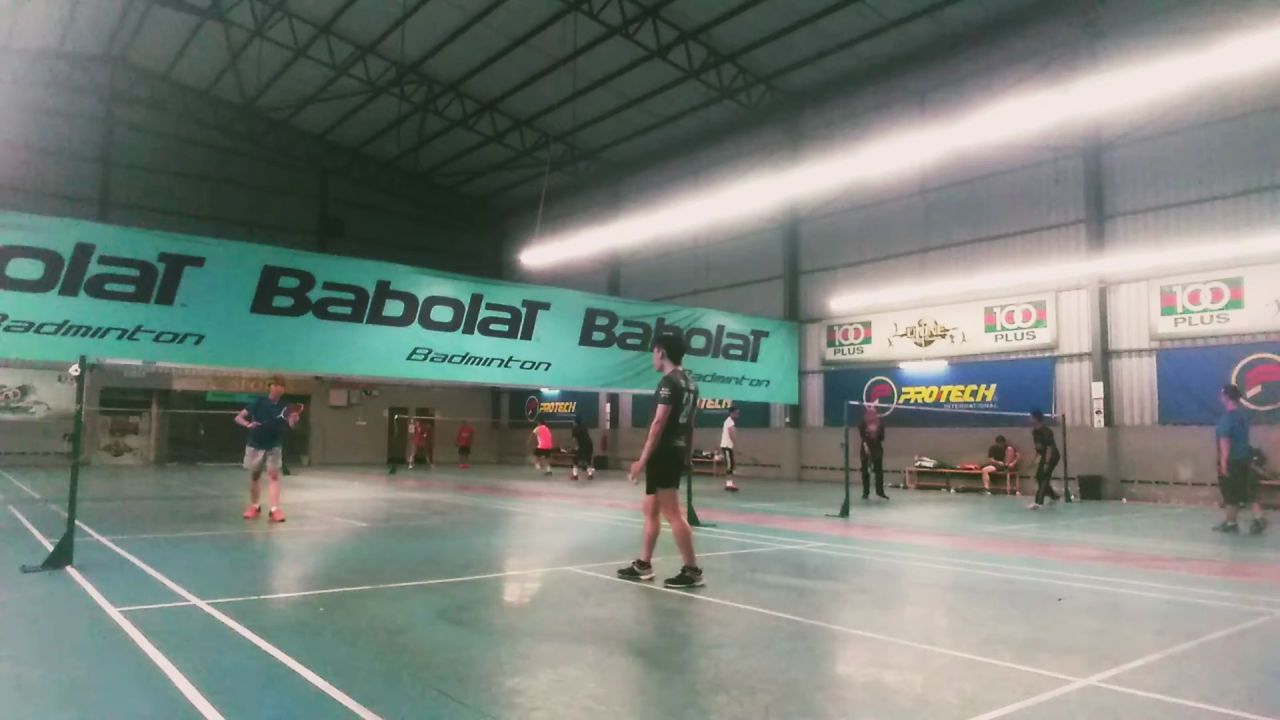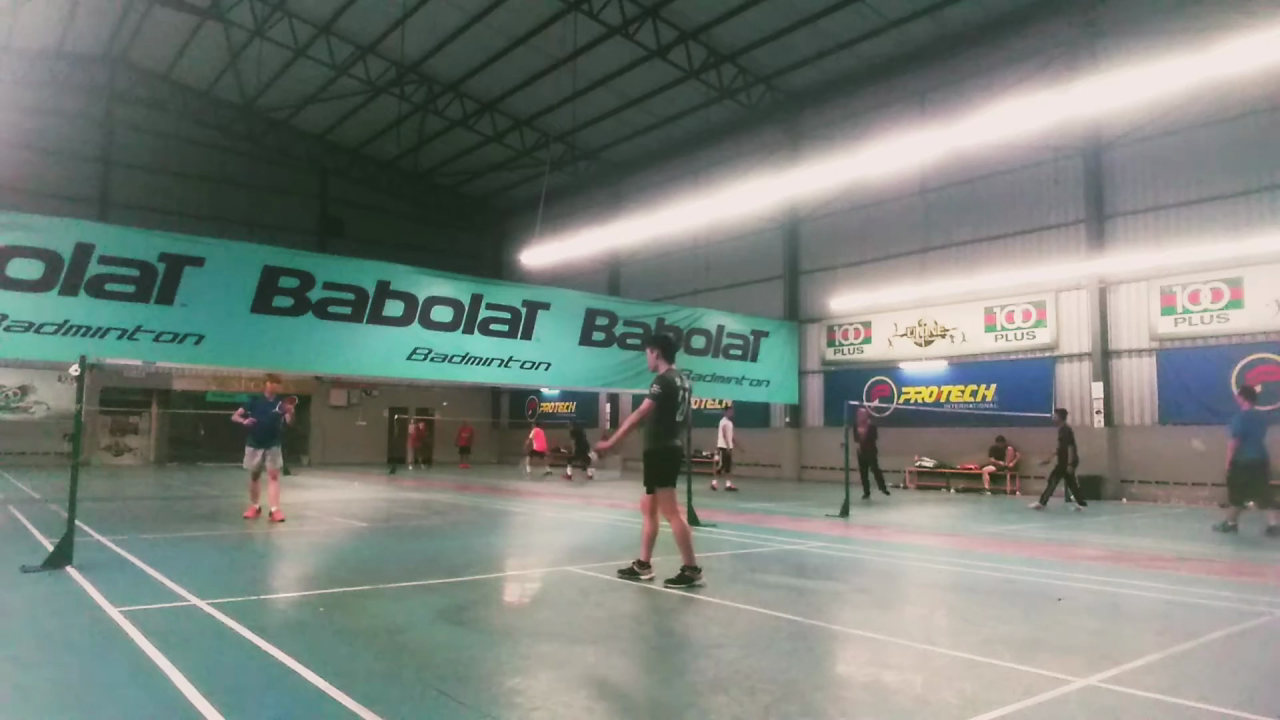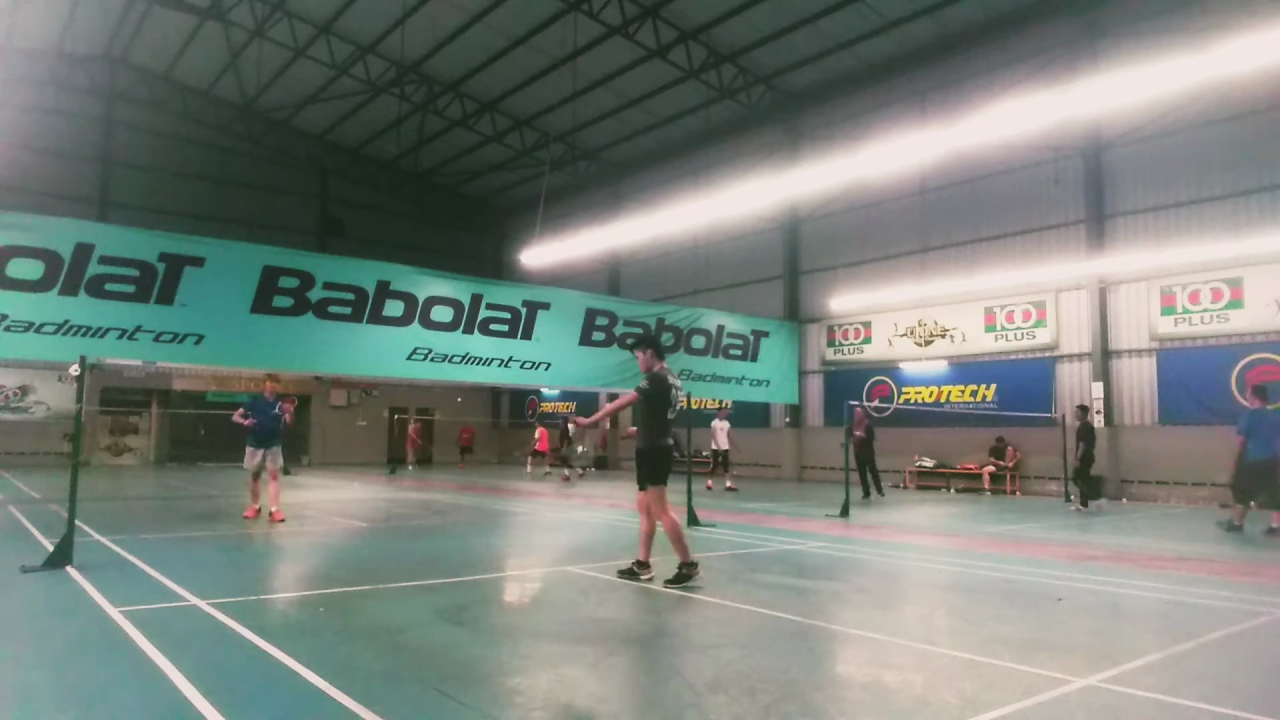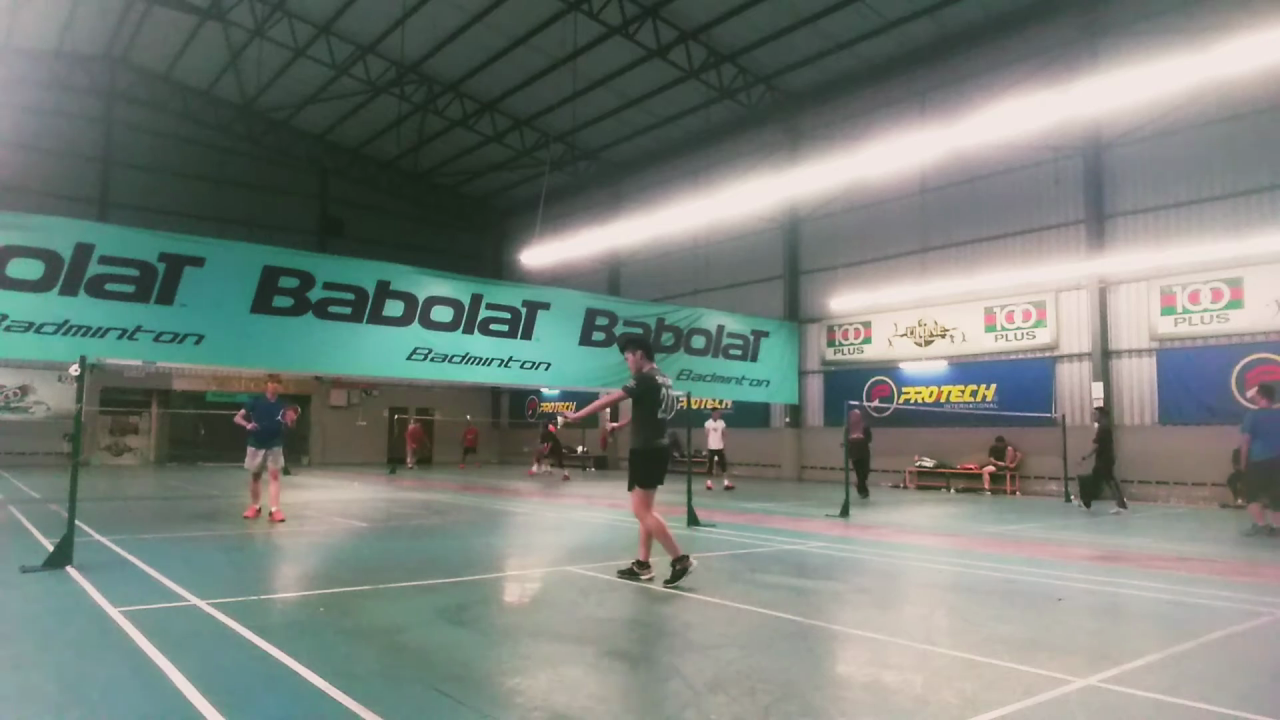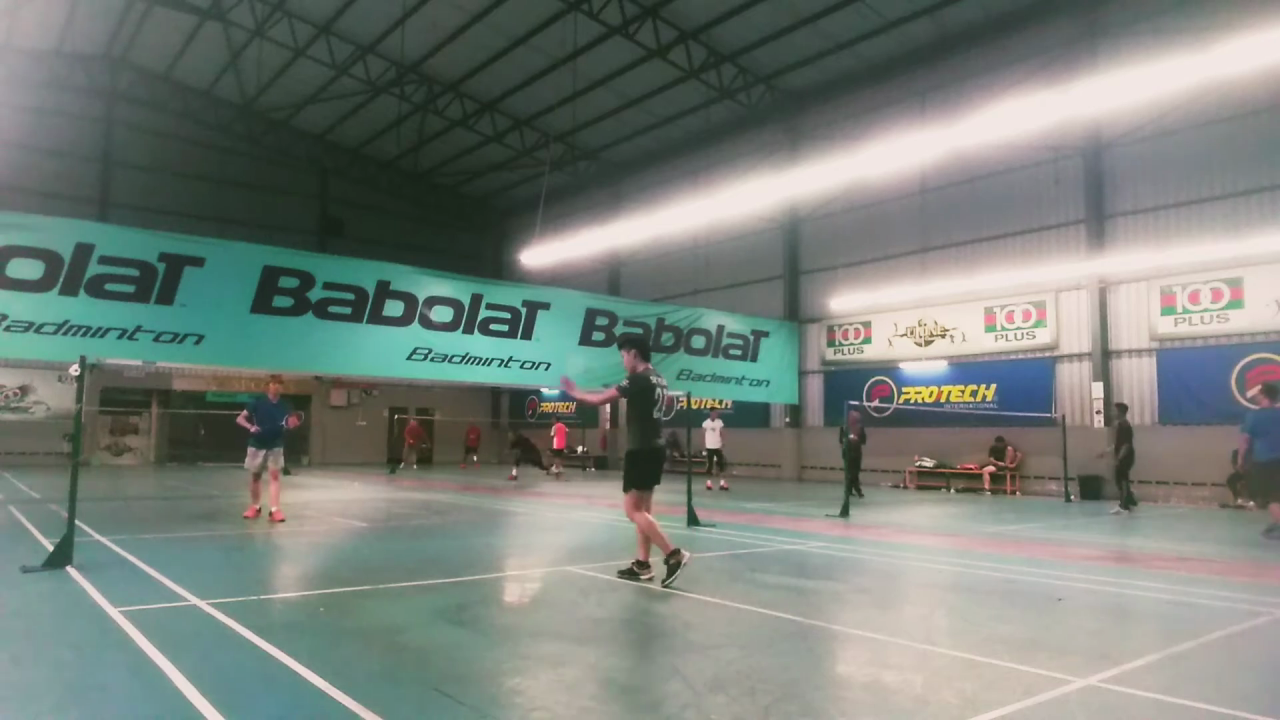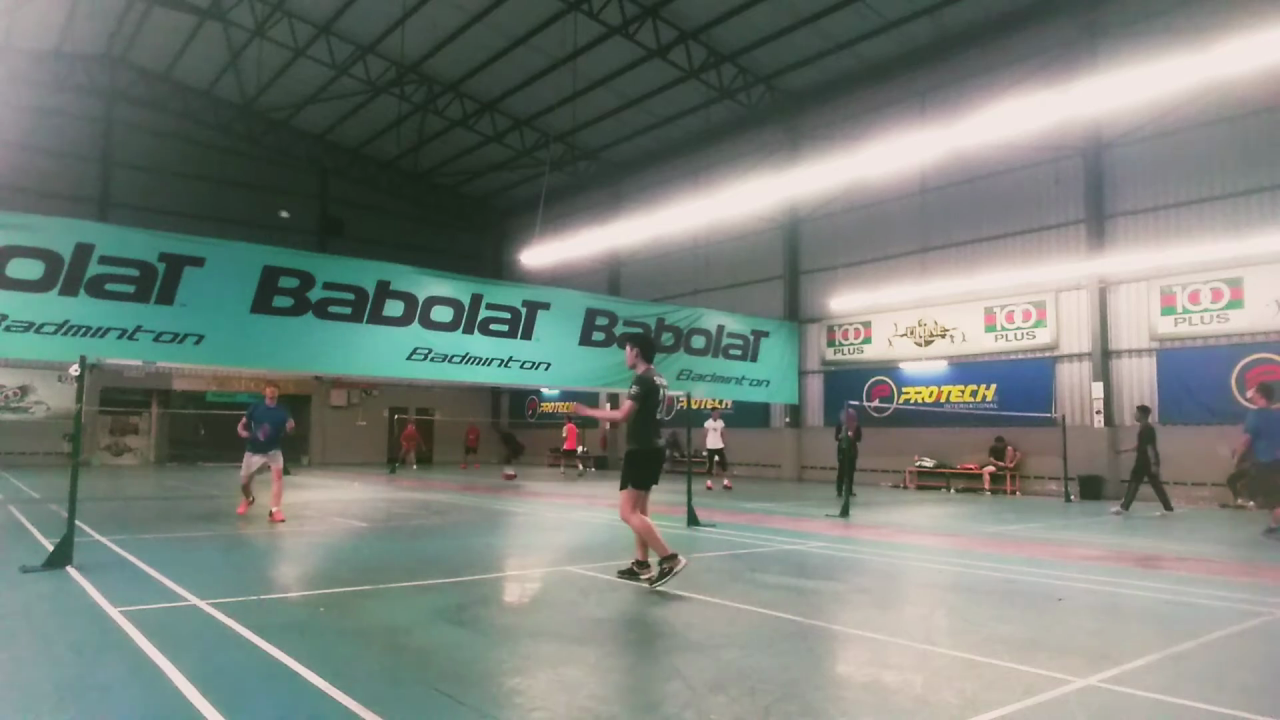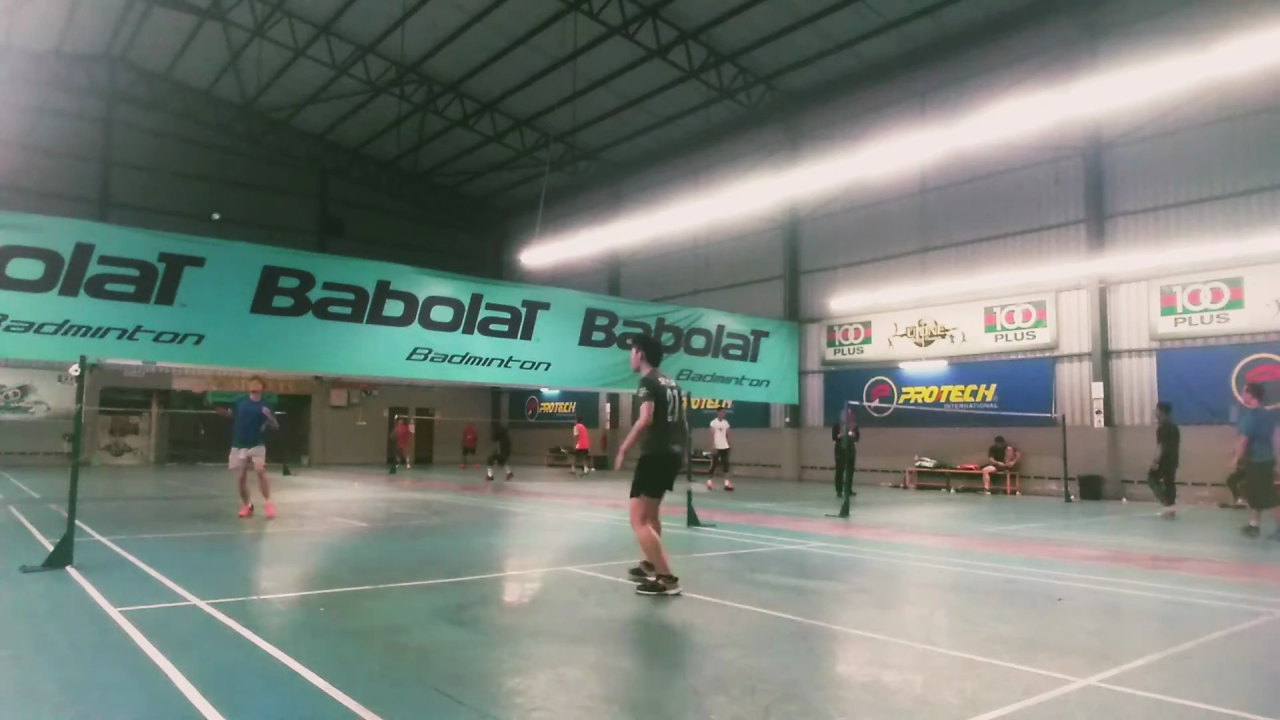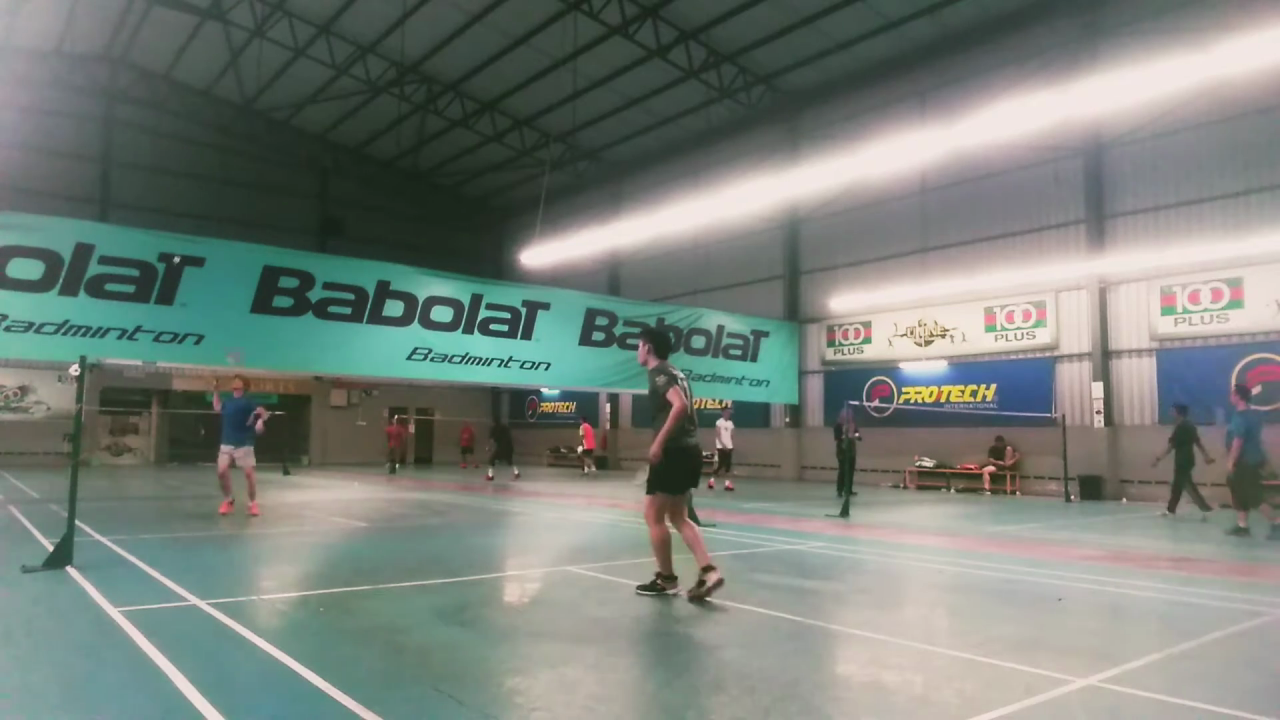
dt=0.2s
person 1, frame 1
left shoulder: (669, 382)
right shoulder: (689, 382)
left elbow: (659, 422)
right elbow: (689, 424)
left wrist: (642, 459)
right wrist: (687, 455)
left hip: (663, 454)
right hip: (675, 453)
left knee: (672, 514)
right knee: (651, 509)
left ankle: (692, 571)
right ankle: (643, 565)
person 1, frame 2
left shoulder: (663, 381)
right shoulder: (683, 381)
left elbow: (639, 415)
left wrist: (612, 441)
left hip: (660, 452)
right hip: (671, 450)
left knee: (671, 512)
right knee: (648, 508)
left ankle: (691, 570)
right ankle: (643, 565)
person 1, frame 3
left shoulder: (656, 378)
right shoulder: (671, 379)
left elbow: (622, 404)
left wrist: (590, 421)
right wrist: (639, 429)
left hip: (652, 450)
right hip: (659, 448)
left knee: (661, 511)
right knee: (645, 508)
left ankle: (688, 565)
right ankle: (642, 565)
person 1, frame 4
left shoulder: (645, 379)
right shoulder: (663, 380)
left elbow: (609, 401)
left wrist: (577, 416)
right wrist: (622, 424)
left hip: (646, 451)
right hip: (657, 449)
left knee: (643, 511)
right knee: (643, 510)
left ankle: (680, 559)
right ankle: (642, 564)
person 1, frame 5
left shoulder: (639, 379)
right shoulder: (658, 380)
left elbow: (602, 399)
left wrist: (575, 392)
left hip: (642, 451)
right hip: (654, 449)
left knee: (634, 511)
right knee: (642, 510)
left ankle: (674, 555)
right ankle: (642, 564)
person 1, frame 6
left shoulder: (642, 380)
right shoulder: (658, 380)
left elbow: (622, 415)
left wrist: (589, 412)
left hip: (641, 451)
right hip: (654, 449)
left knee: (628, 512)
right knee: (639, 510)
left ankle: (669, 559)
right ankle: (642, 564)
person 1, frame 7
left shoulder: (648, 382)
right shoulder: (669, 383)
left elbow: (644, 420)
right elbow: (681, 423)
left wrist: (623, 450)
right wrist: (678, 450)
left hip: (655, 456)
right hip: (671, 455)
left knee: (638, 521)
right knee: (650, 514)
left ankle: (666, 579)
right ankle: (651, 566)
person 1, frame 8
left shoulder: (658, 372)
right shoulder: (676, 373)
left elbow: (680, 406)
left wrist: (657, 442)
left hip: (673, 451)
right hip: (690, 450)
left knee: (653, 517)
right knee: (678, 516)
left ankle: (666, 579)
right ankle: (708, 571)
